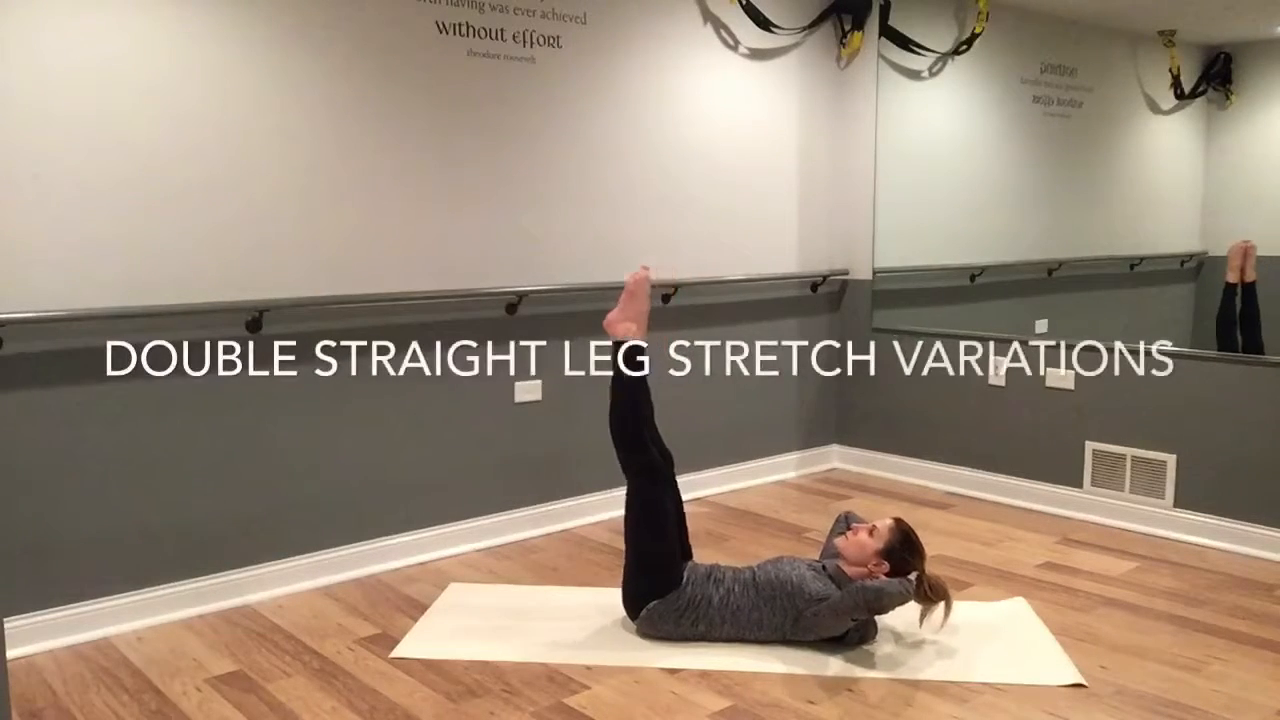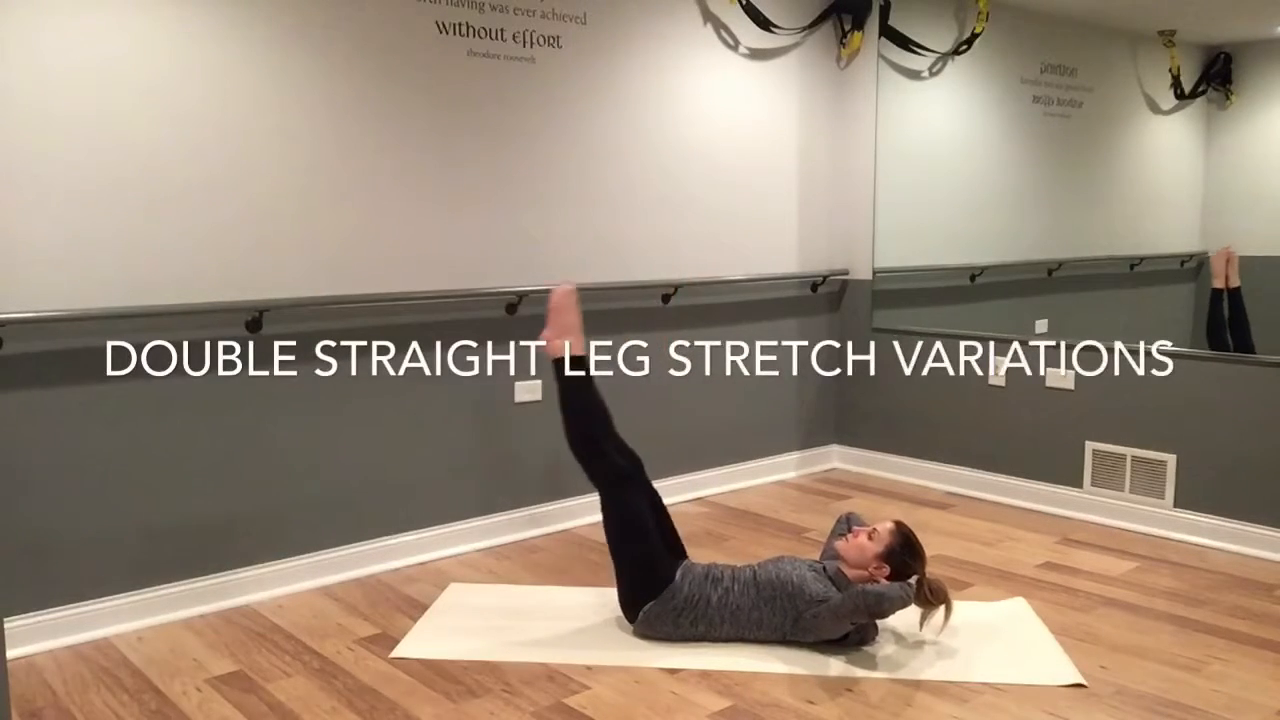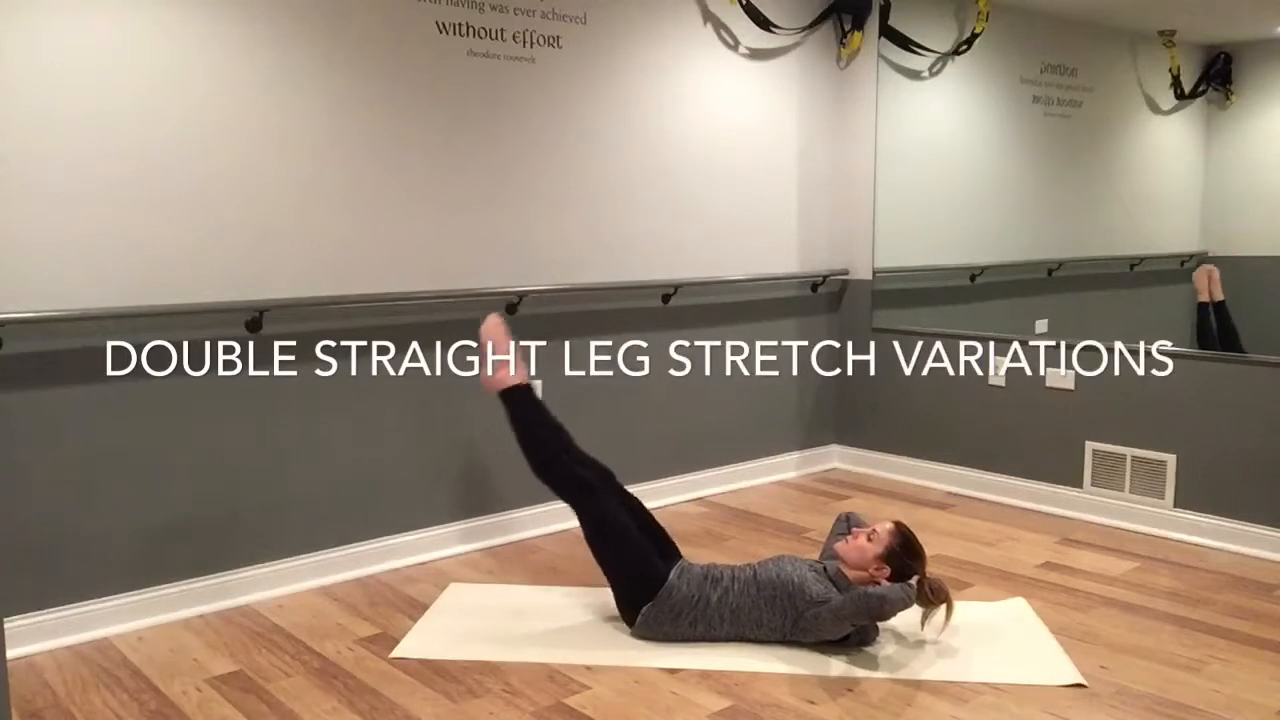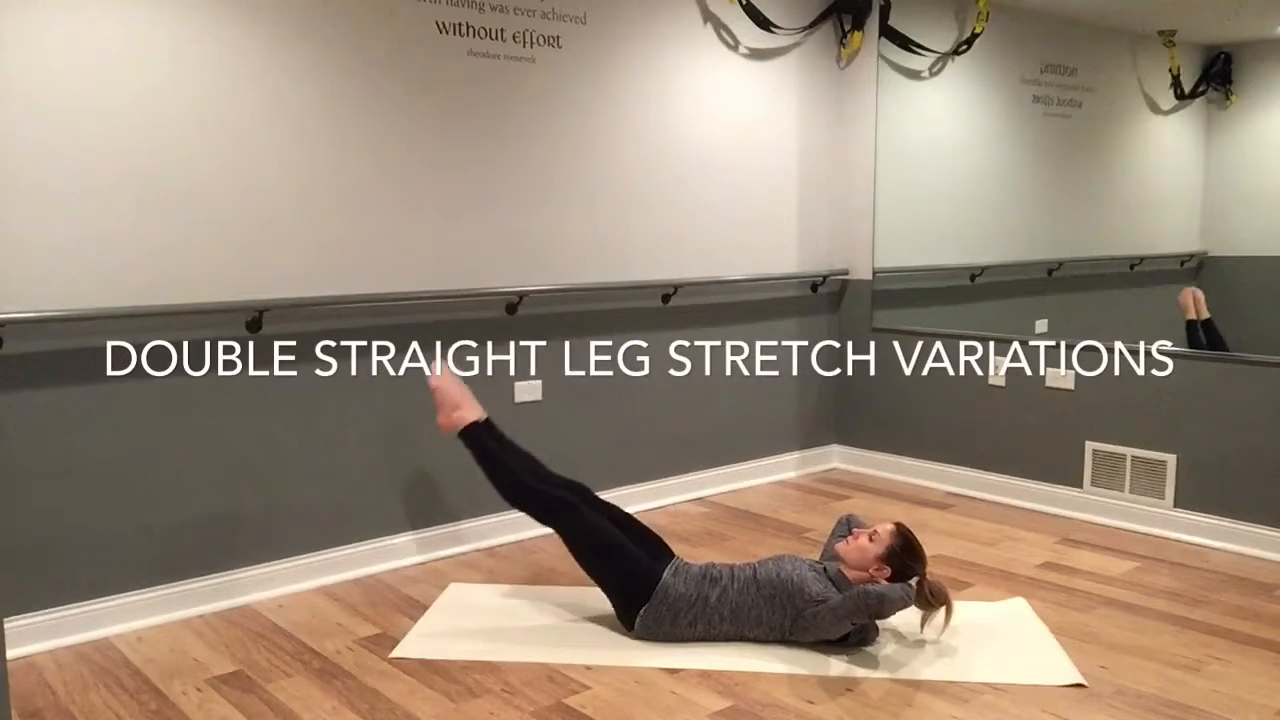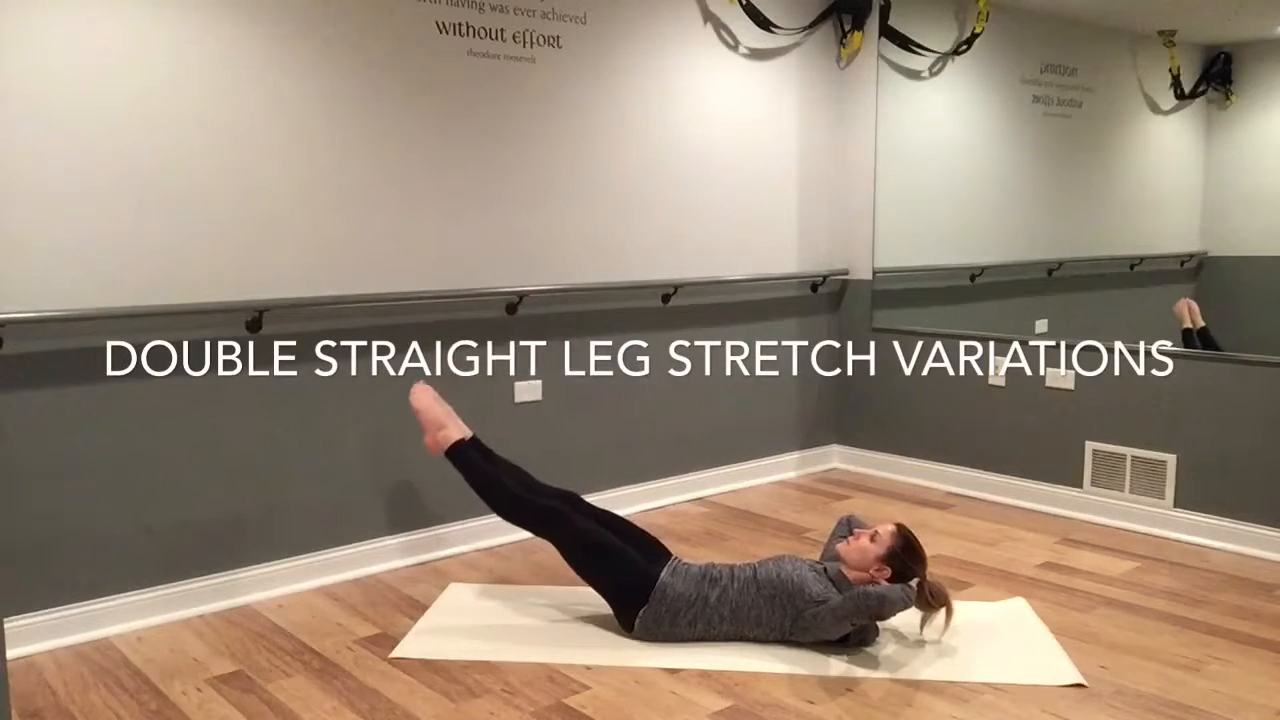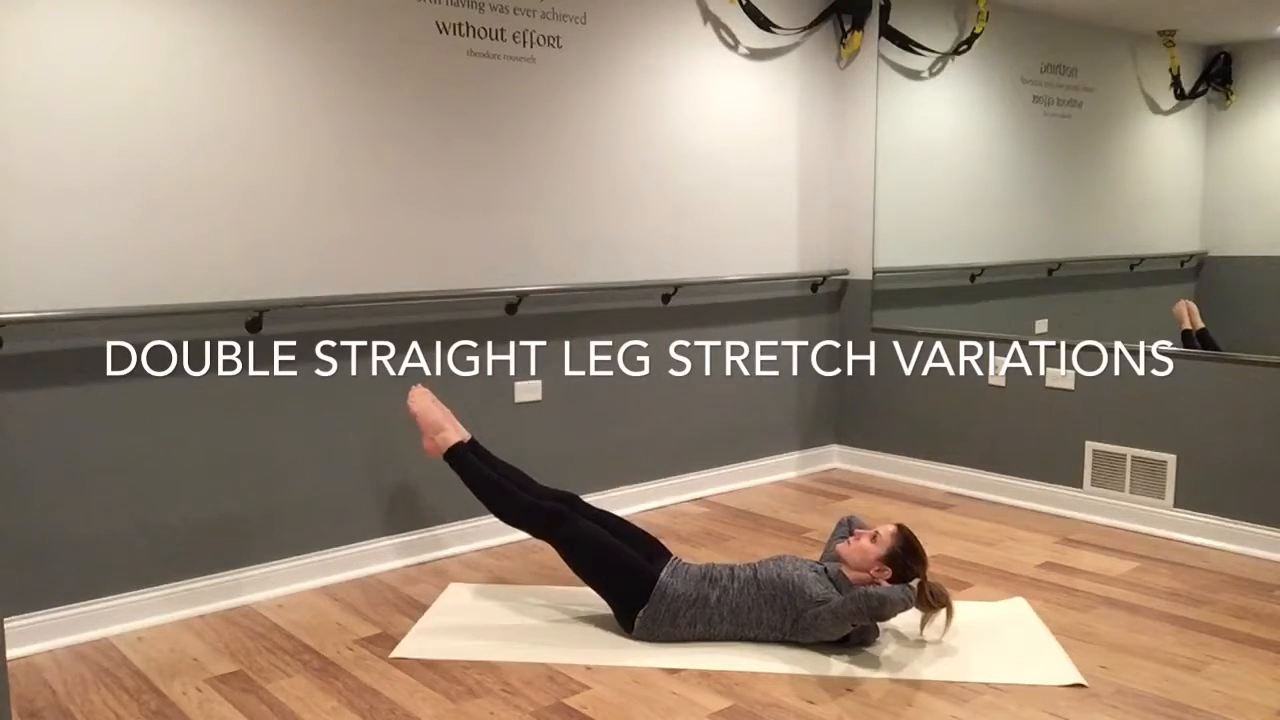
dt=0.3s
person 1, frame 1
left shoulder: (833, 610)
right shoulder: (833, 572)
left elbow: (874, 594)
right elbow: (846, 517)
left wrist: (910, 584)
left hip: (663, 604)
right hip: (688, 589)
left knee: (648, 470)
right knee: (656, 465)
left ankle: (629, 342)
person 1, frame 2
left shoulder: (832, 611)
right shoulder: (832, 575)
left elbow: (876, 597)
right elbow: (847, 518)
left wrist: (909, 588)
right wrist: (879, 537)
left hip: (660, 605)
right hip: (681, 584)
left knee: (616, 474)
right knee: (627, 468)
left ankle: (570, 354)
person 1, frame 3
left shoulder: (832, 610)
right shoulder: (831, 574)
left elbow: (883, 600)
right elbow: (846, 518)
left wrist: (912, 588)
left hip: (662, 606)
right hip: (683, 583)
left knee: (587, 491)
right knee: (601, 483)
left ankle: (511, 384)
right ankle: (512, 384)
person 1, frame 4
left shoulder: (832, 613)
right shoulder: (831, 575)
left elbow: (879, 598)
right elbow: (846, 519)
left wrist: (910, 588)
right wrist: (901, 561)
left hip: (660, 606)
right hip: (678, 581)
left knee: (565, 510)
right knee: (578, 499)
left ankle: (469, 422)
right ankle: (473, 423)
person 1, frame 5
left shoulder: (833, 612)
right shoulder: (833, 576)
left elbow: (880, 600)
right elbow: (845, 520)
left wrist: (911, 592)
left hip: (659, 607)
right hip: (677, 581)
left knee: (555, 519)
right knee: (571, 505)
left ankle: (454, 441)
right ankle: (459, 441)
person 1, frame 6
left shoulder: (832, 613)
right shoulder: (832, 575)
left elbow: (876, 601)
right elbow: (844, 520)
left wrist: (908, 591)
left hip: (660, 607)
right hip: (678, 579)
left knee: (554, 519)
right knee: (569, 505)
left ankle: (454, 446)
right ankle: (460, 444)
